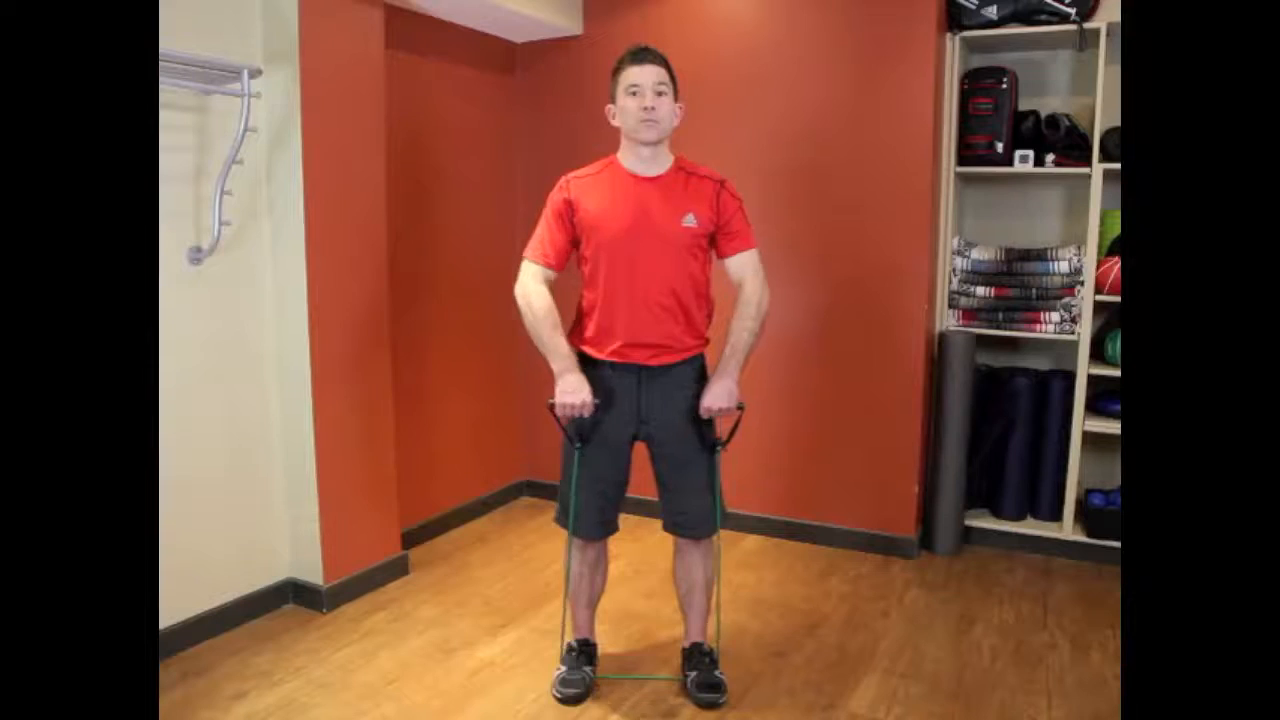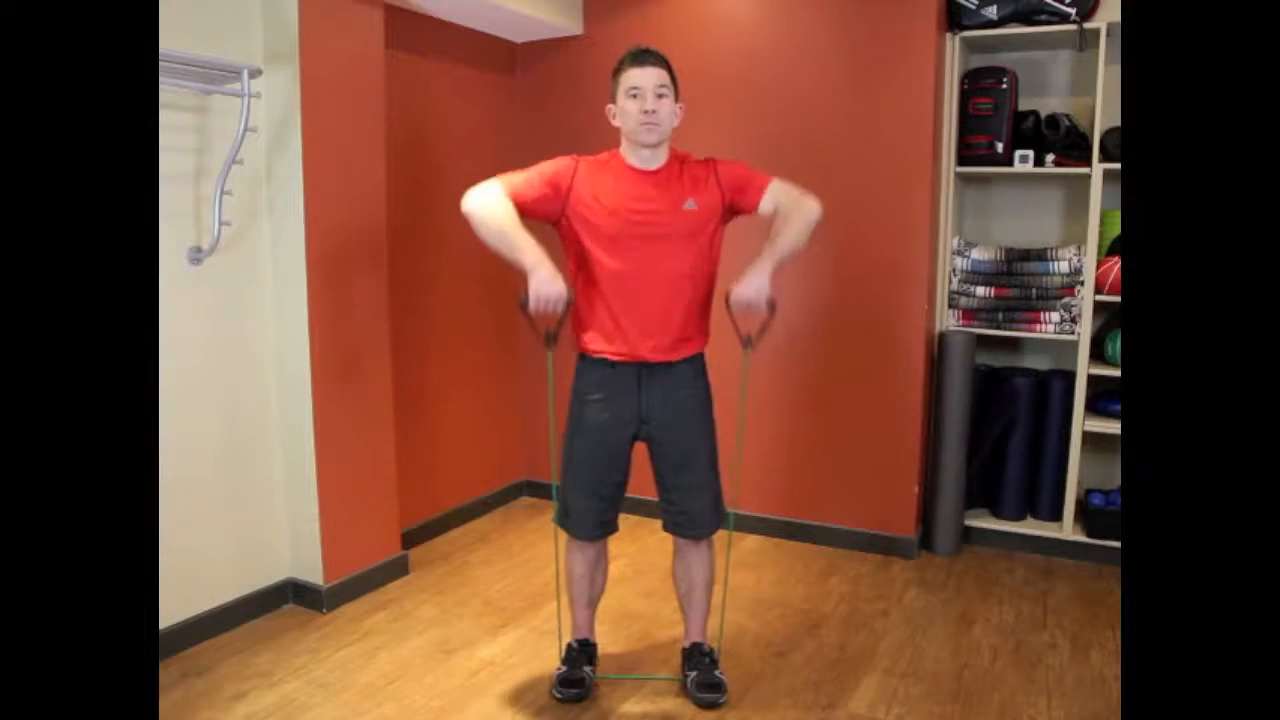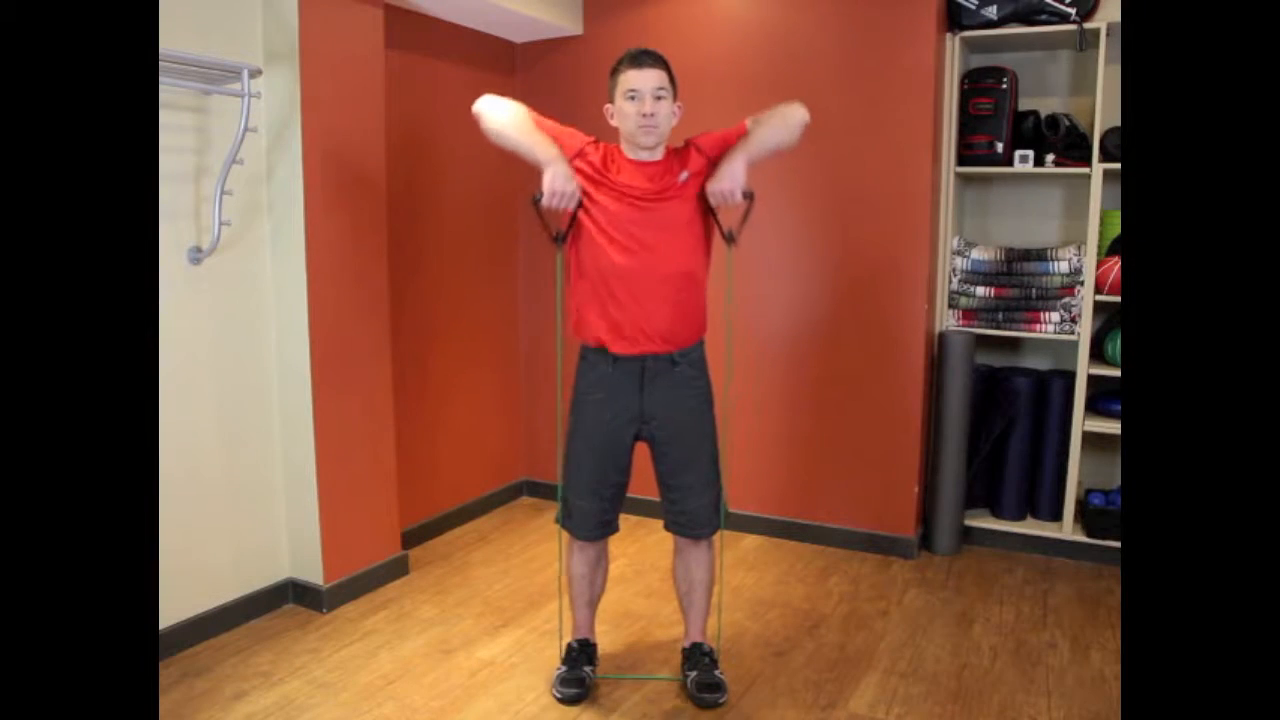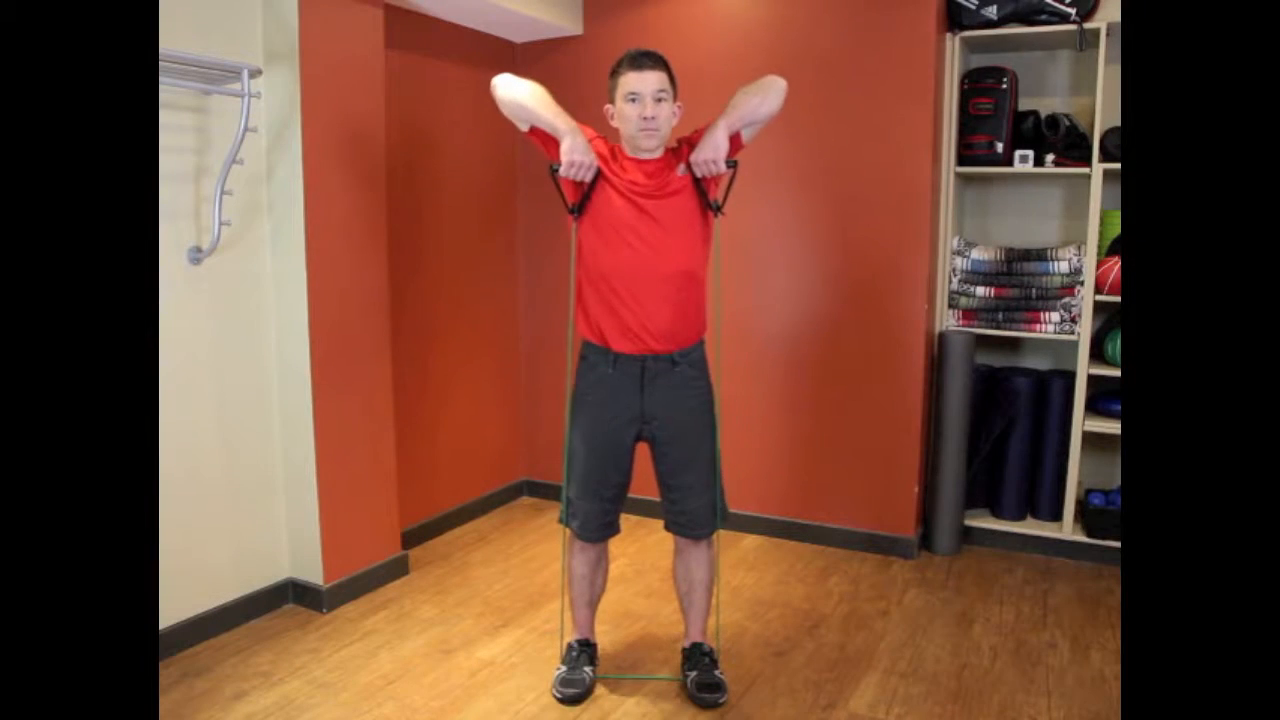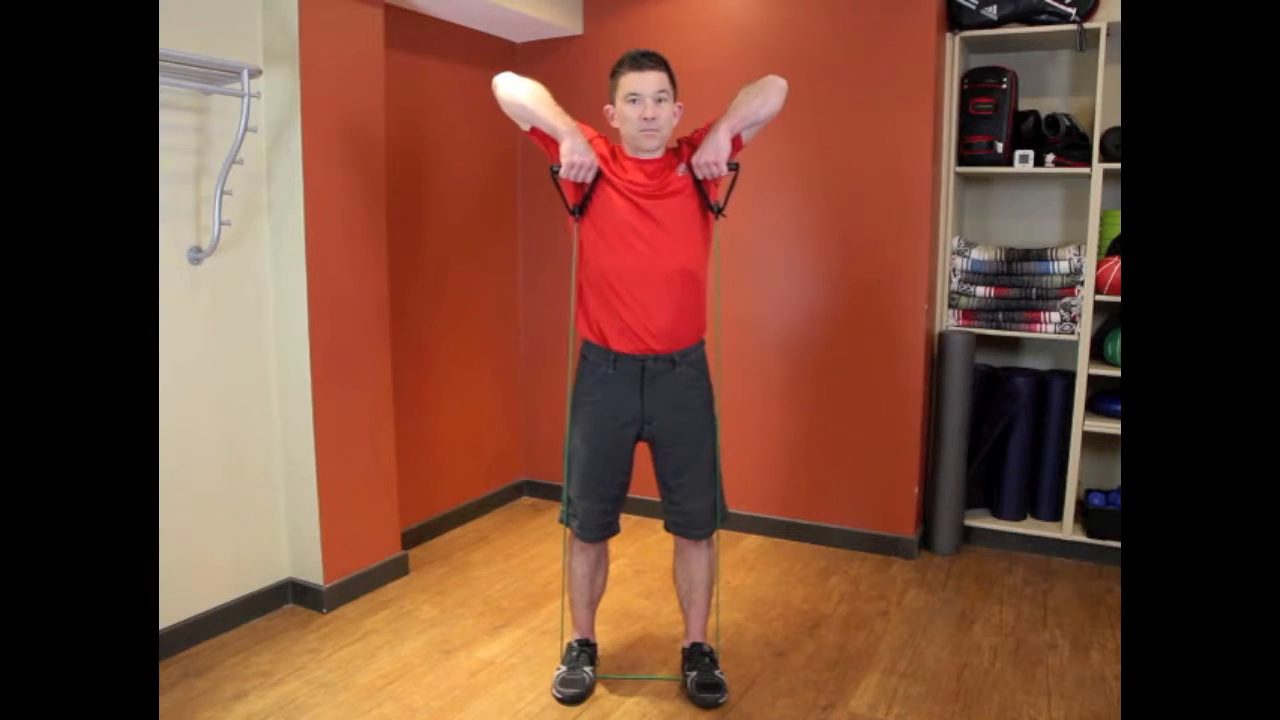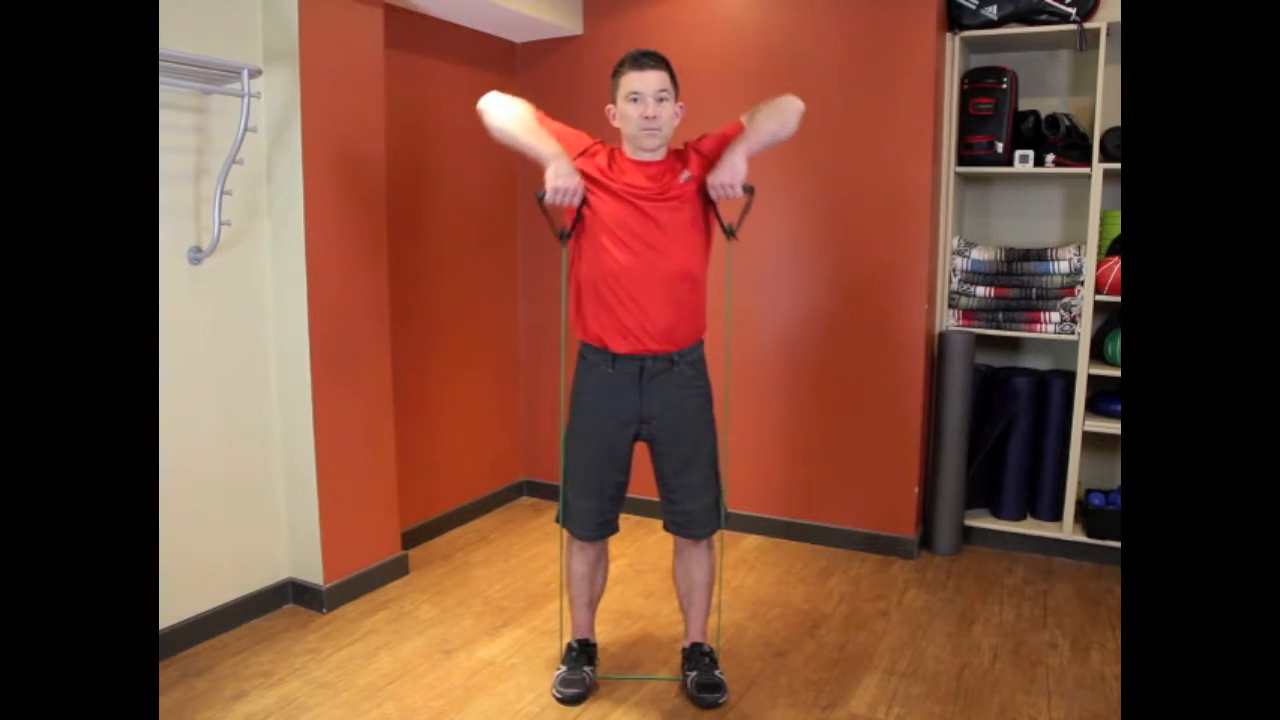
dt=0.3s
person 1, frame 1
left shoulder: (712, 193)
right shoulder: (575, 190)
left elbow: (752, 287)
right elbow: (531, 286)
left wrist: (727, 375)
right wrist: (566, 372)
left hip: (683, 380)
right hip: (599, 379)
left knee: (695, 525)
right knee: (587, 525)
left ankle: (697, 649)
right ankle: (581, 646)
person 1, frame 2
left shoulder: (711, 180)
right shoulder: (575, 178)
left elbow: (804, 205)
right elbow: (480, 200)
left wrist: (765, 265)
right wrist: (535, 262)
left hip: (680, 377)
right hip: (601, 377)
left knee: (694, 523)
right knee: (585, 523)
left ankle: (696, 649)
right ankle: (581, 645)
person 1, frame 3
left shoulder: (701, 163)
right shoulder: (582, 162)
left elbow: (793, 117)
right elbow: (489, 109)
left wrist: (738, 161)
right wrist: (549, 160)
left hip: (681, 373)
right hip: (602, 373)
left knee: (695, 522)
right knee: (586, 522)
left ankle: (697, 649)
right ankle: (581, 645)
person 1, frame 4
left shoulder: (697, 161)
right shoulder: (588, 162)
left elbow: (772, 89)
right elbow: (507, 88)
left wrist: (719, 132)
right wrist: (568, 135)
left hip: (682, 372)
right hip: (605, 371)
left knee: (696, 523)
right knee: (588, 522)
left ankle: (697, 649)
right ankle: (582, 646)
person 1, frame 5
left shoulder: (697, 160)
right shoulder: (589, 161)
left elbow: (773, 89)
right elbow: (508, 86)
left wrist: (719, 134)
right wrist: (568, 136)
left hip: (682, 371)
right hip: (605, 371)
left knee: (695, 522)
right knee: (588, 522)
left ankle: (697, 648)
right ankle: (582, 645)
person 1, frame 6
left shoulder: (701, 164)
right shoulder: (585, 163)
left elbow: (787, 109)
right elbow: (496, 107)
left wrist: (735, 155)
right wrist: (554, 160)
left hip: (680, 372)
right hip: (601, 371)
left knee: (695, 522)
right knee: (586, 521)
left ankle: (697, 649)
right ankle: (581, 645)
